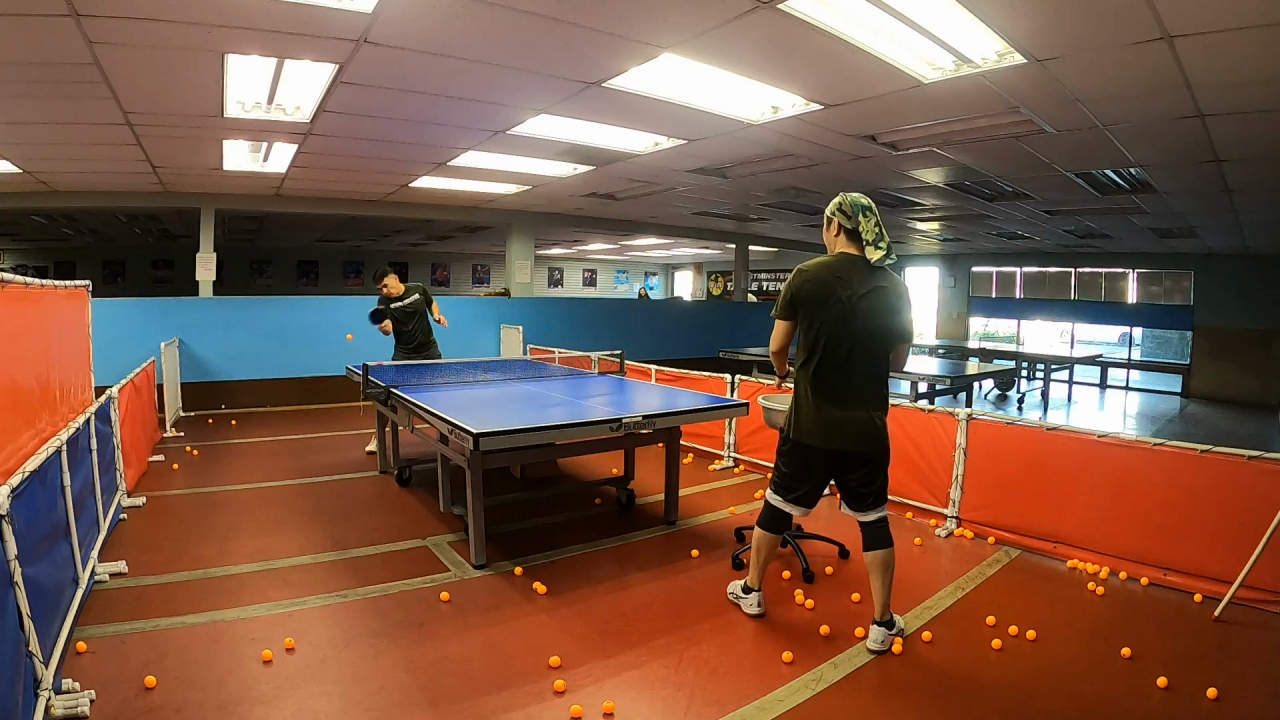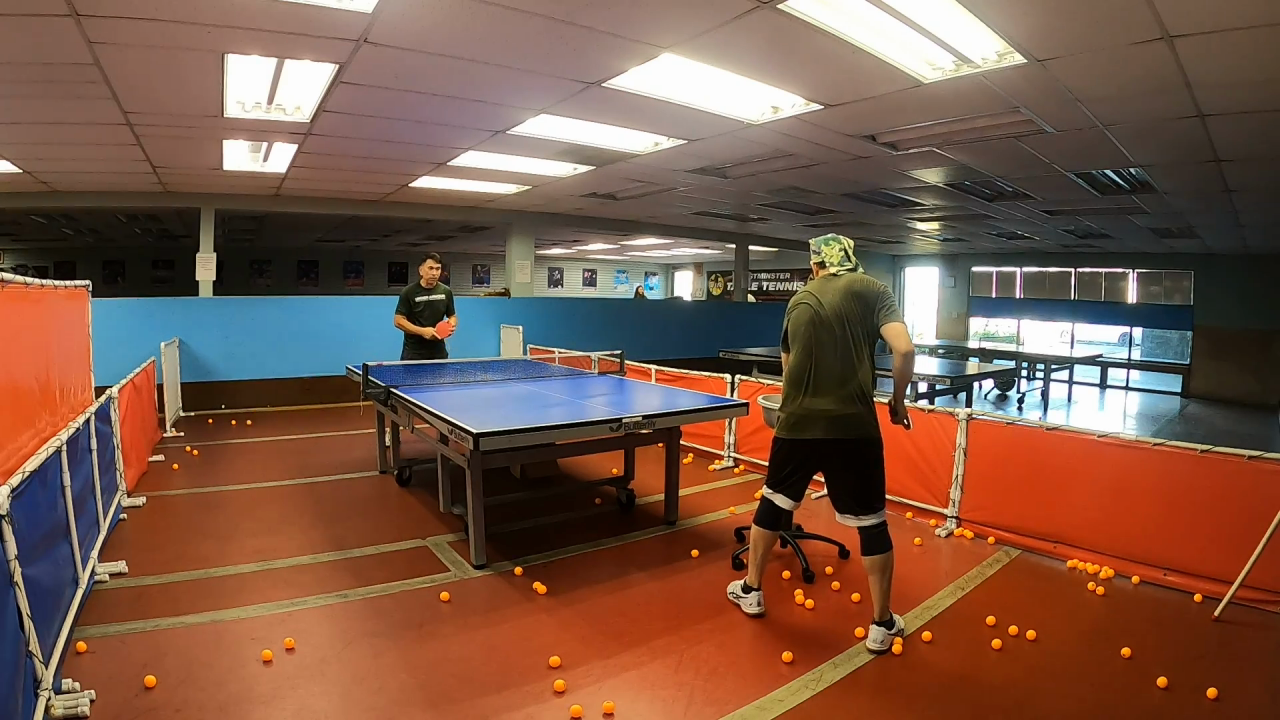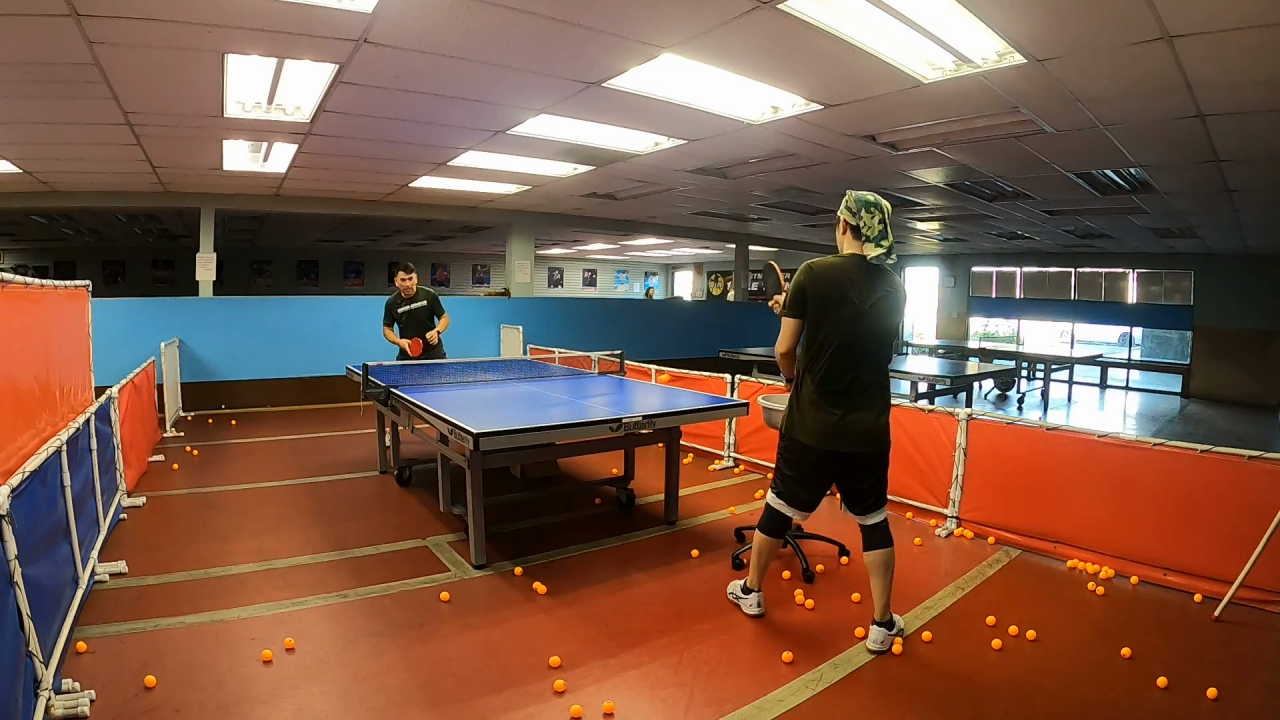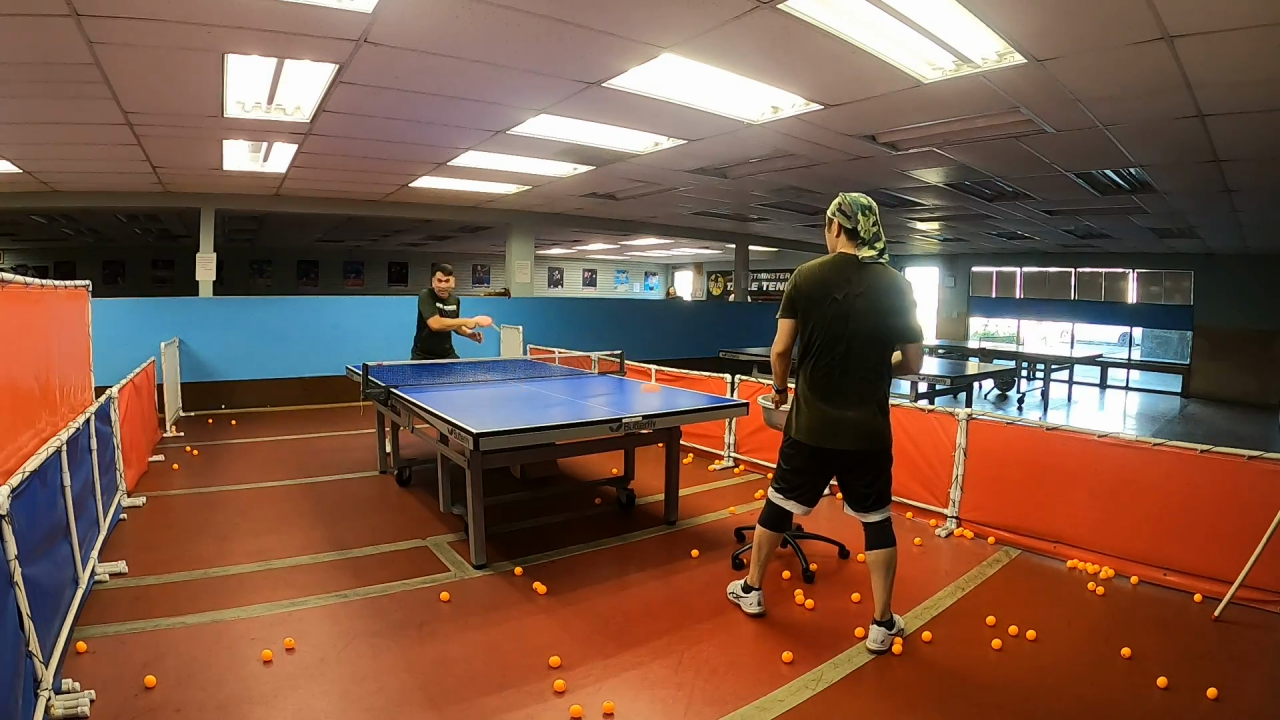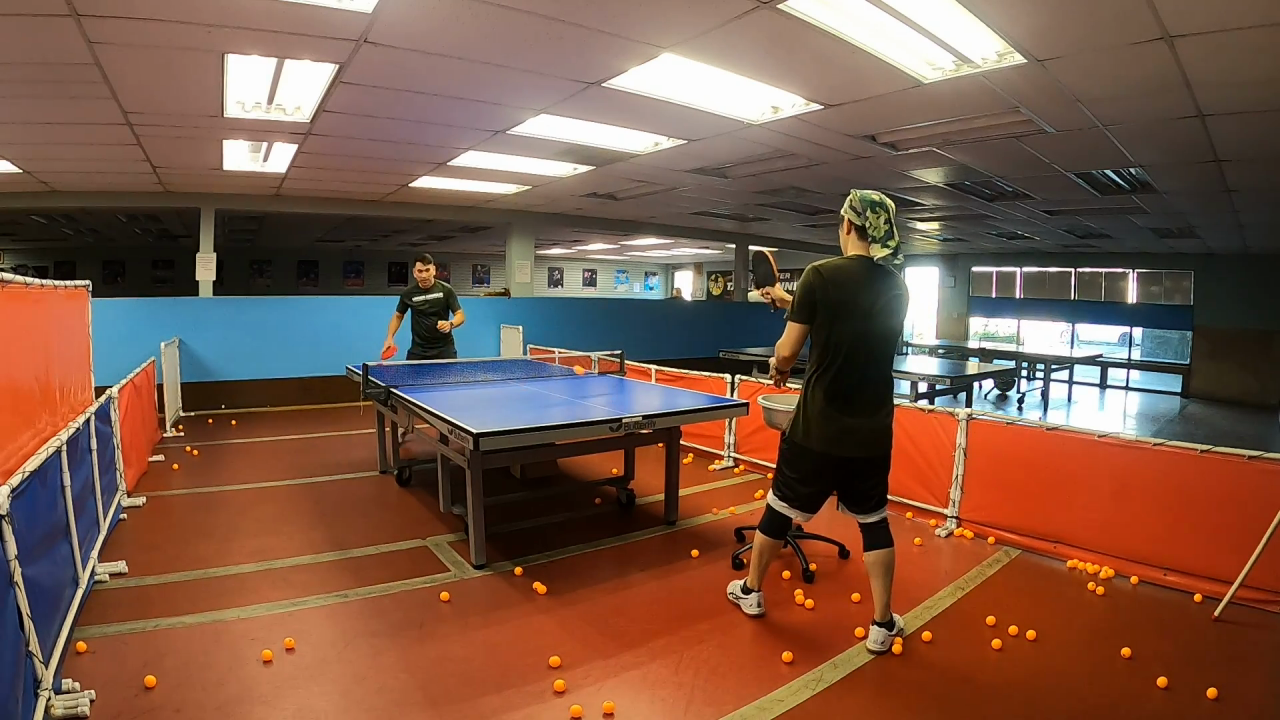
dt=1s
person 1, frame 1
left shoulder: (808, 275)
right shoulder: (894, 288)
left elbow: (777, 347)
right elbow: (897, 359)
left wrist: (784, 371)
left hip: (810, 424)
right hip: (866, 428)
left knee: (778, 506)
right knee: (873, 520)
left ankle: (752, 590)
right ankle: (882, 624)
person 1, frame 2
left shoulder: (799, 300)
right shoulder: (872, 289)
right elbow: (904, 349)
right wrist: (898, 400)
left hip: (797, 420)
right hip: (852, 423)
left knee: (773, 502)
right knee: (871, 521)
left ankle: (751, 589)
right ankle: (882, 624)
person 1, frame 3
left shoulder: (813, 273)
right shoulder: (894, 289)
left elbow: (785, 348)
left wrist: (793, 379)
left hip: (811, 424)
right hip: (868, 430)
left knee: (780, 507)
right knee: (873, 521)
left ankle: (751, 591)
right ankle: (882, 625)
person 1, frame 4
left shoulder: (806, 277)
right shoulder: (896, 285)
left elbow: (781, 348)
right elbow: (912, 363)
left wrist: (780, 388)
left hip: (810, 423)
right hip: (868, 429)
left knee: (779, 504)
right knee: (877, 520)
left ankle: (751, 589)
right ankle: (882, 624)
person 1, frame 5
left shoulder: (821, 275)
right shoulder: (897, 289)
left elbow: (788, 350)
left wrist: (777, 369)
right wrist: (791, 300)
left hip: (818, 427)
right hip: (872, 432)
left knee: (781, 508)
right knee: (874, 521)
left ankle: (751, 590)
right ankle: (882, 625)
